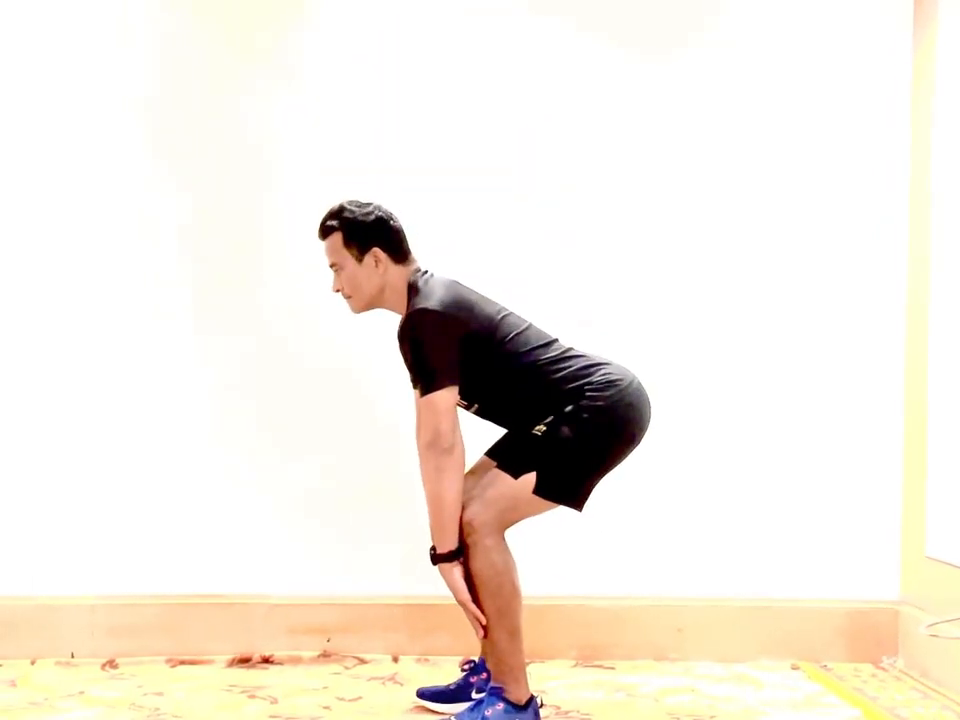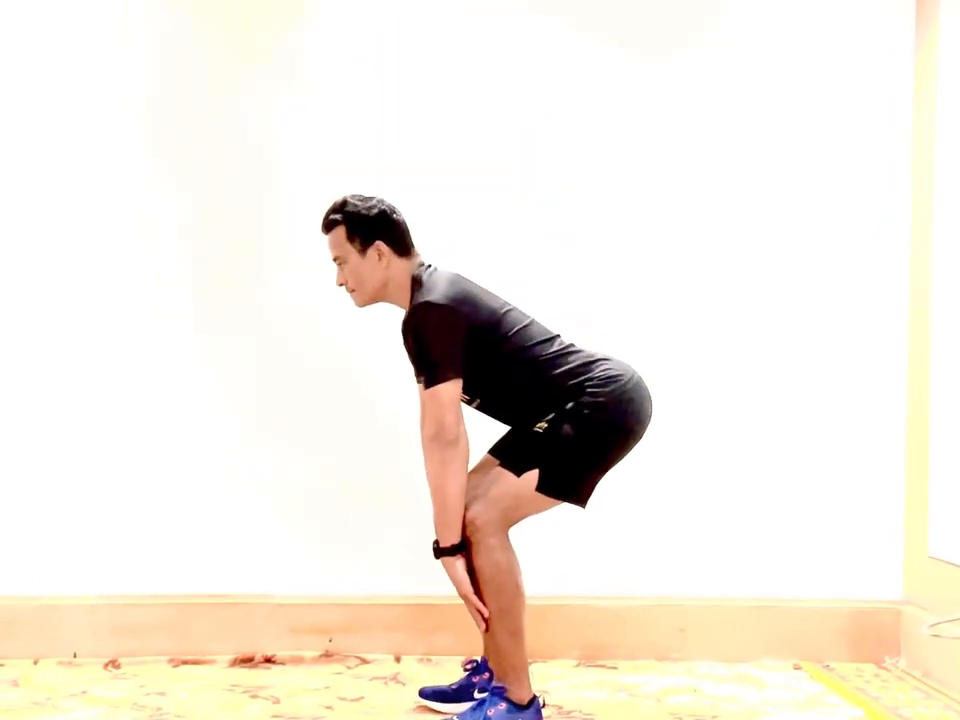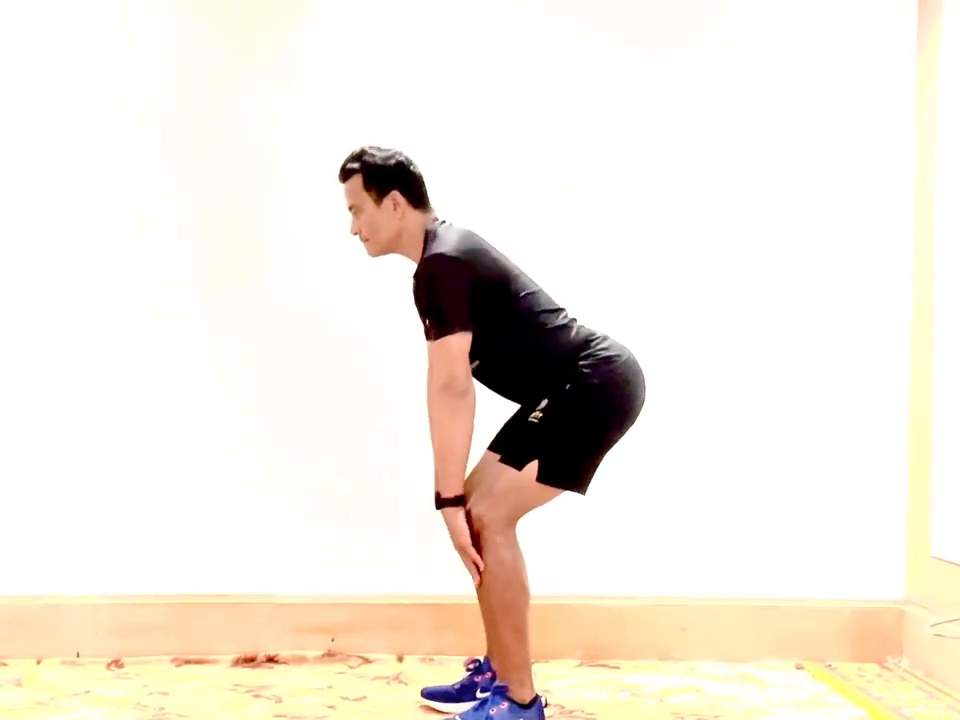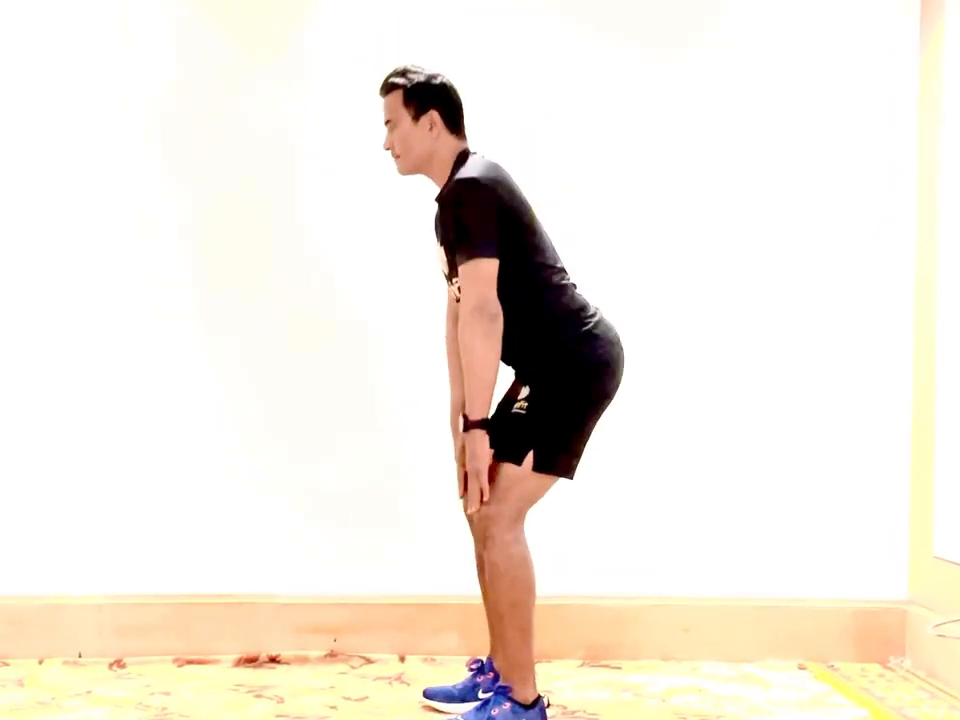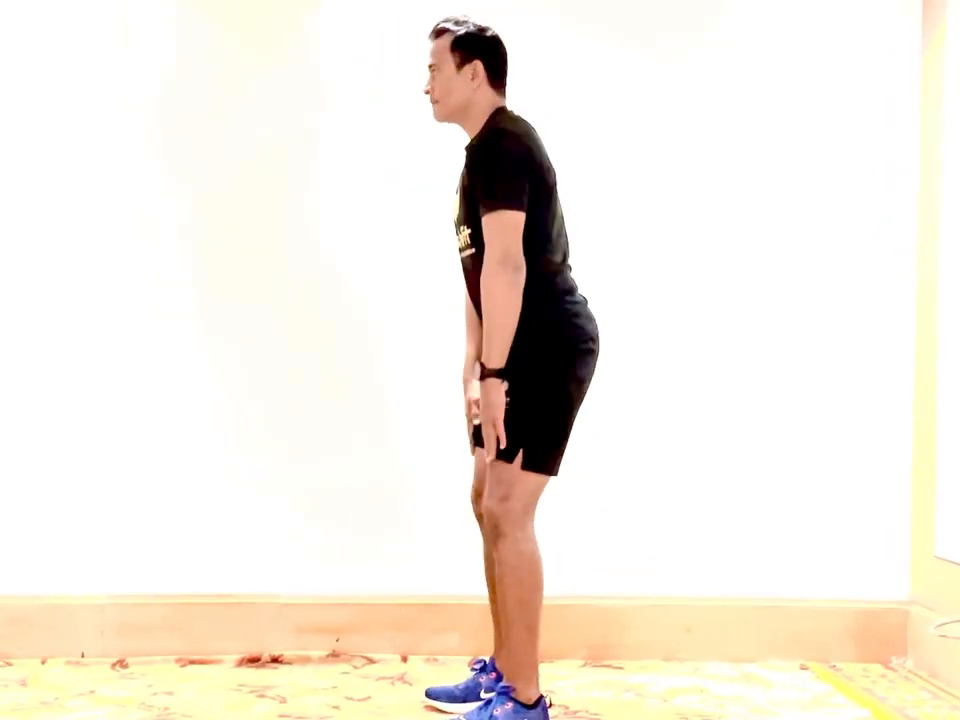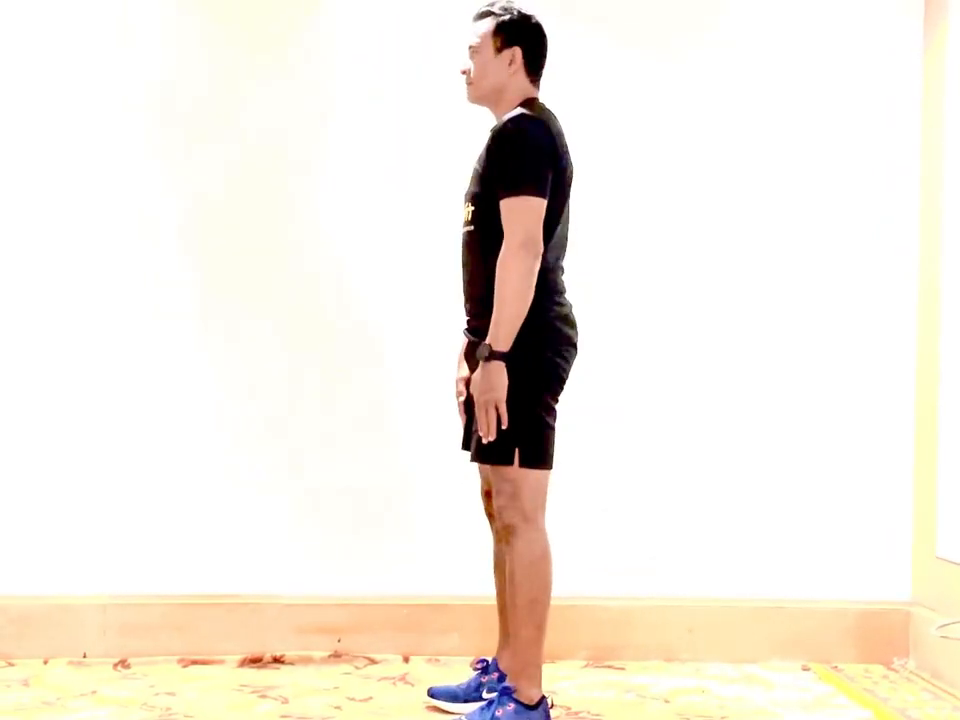
dt=0.3s
person 1, frame 1
left shoulder: (427, 319)
right shoulder: (432, 302)
left elbow: (438, 445)
right elbow: (442, 440)
left wrist: (445, 556)
right wrist: (449, 544)
left hip: (604, 408)
right hip: (585, 405)
left knee: (478, 520)
right knee: (467, 509)
right ankle: (491, 673)
person 1, frame 2
left shoulder: (432, 313)
right shoulder: (436, 299)
left elbow: (443, 439)
right elbow: (444, 433)
left wrist: (448, 549)
right wrist: (452, 538)
left hip: (605, 404)
right hip: (587, 401)
left knee: (482, 519)
right knee: (471, 507)
right ankle: (493, 673)
person 1, frame 3
left shoulder: (443, 265)
right shoulder: (444, 257)
left elbow: (452, 390)
right elbow: (448, 388)
left wrist: (449, 502)
right wrist: (453, 492)
left hip: (597, 386)
right hip: (579, 386)
left knee: (487, 514)
right knee: (479, 505)
right ankle: (497, 672)
person 1, frame 4
left shoulder: (471, 189)
right shoulder: (461, 193)
left elbow: (482, 313)
right elbow: (460, 312)
left wrist: (477, 426)
right wrist: (461, 415)
left hip: (576, 363)
right hip: (554, 363)
left knee: (496, 514)
right knee: (484, 508)
person 1, frame 5
left shoulder: (500, 142)
right shoulder: (487, 148)
left elbow: (506, 264)
left wrist: (493, 373)
right wrist: (474, 367)
left hip: (548, 349)
right hip: (529, 349)
left knee: (506, 513)
right knee: (489, 505)
person 1, frame 6
left shoulder: (522, 128)
right shoulder: (517, 132)
left elbow: (523, 248)
left wrist: (494, 355)
right wrist: (476, 352)
left hip: (522, 346)
right hip: (506, 345)
left knee: (519, 515)
right knee: (502, 511)
